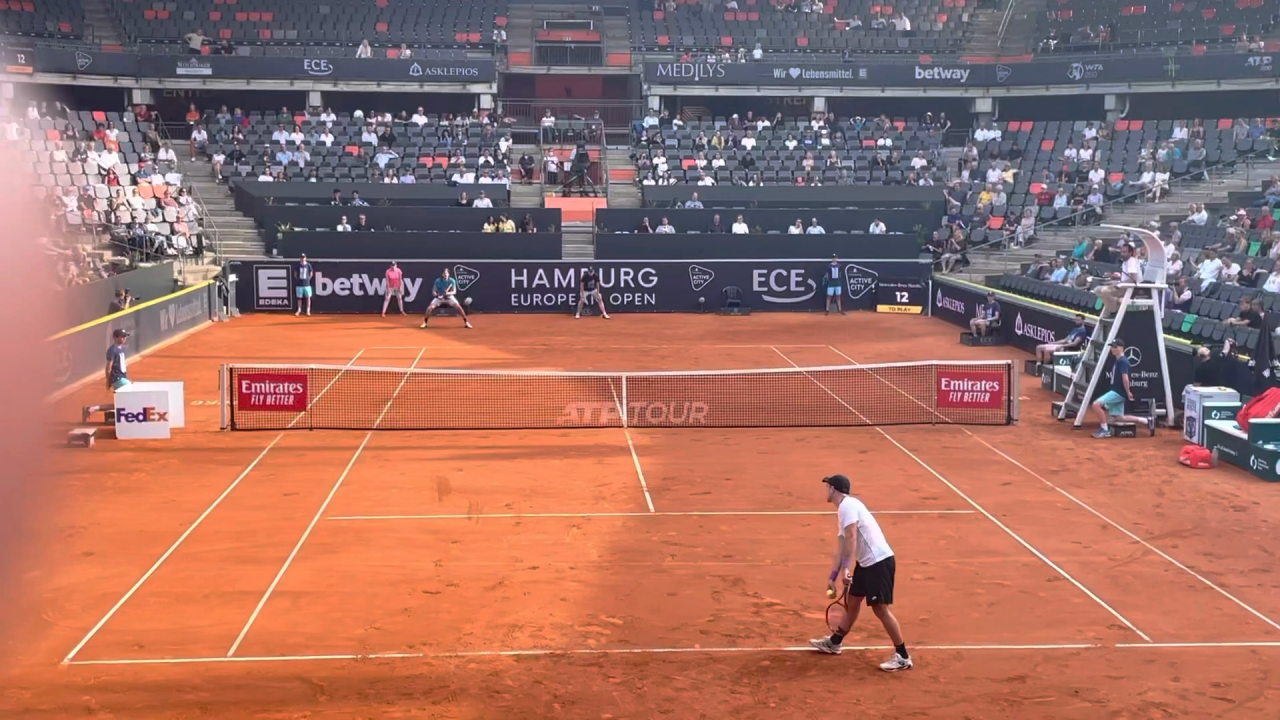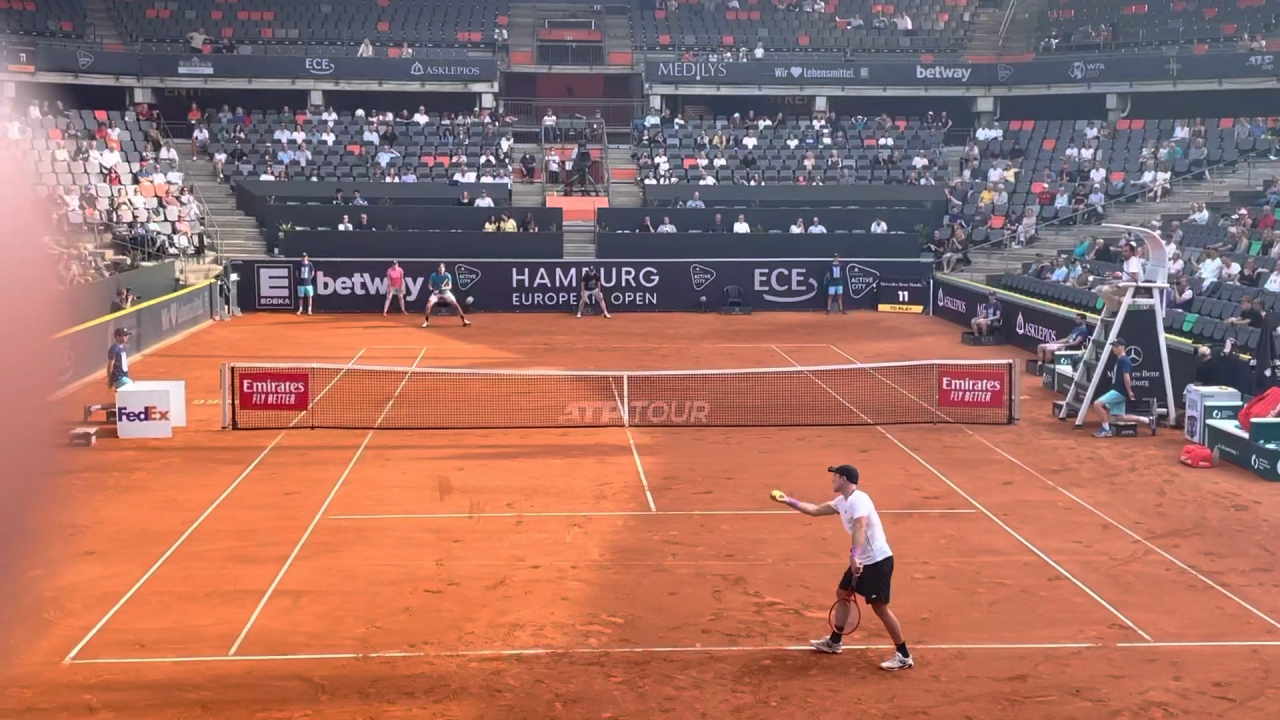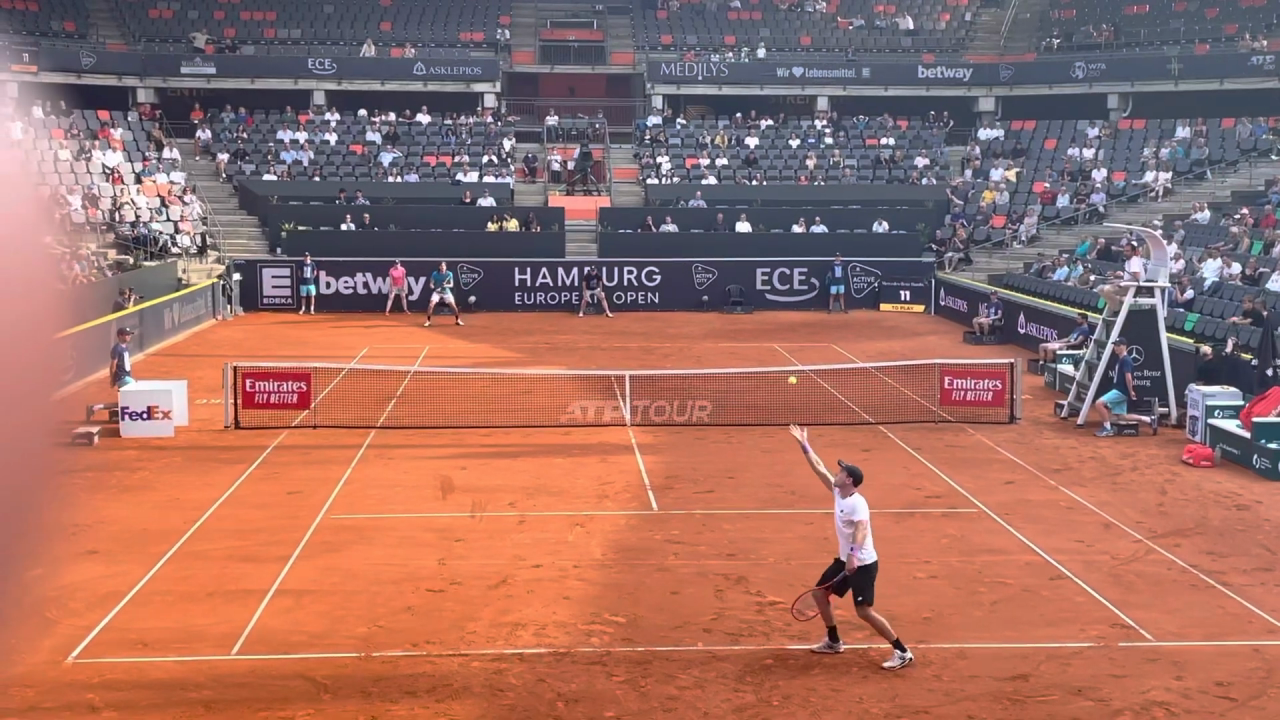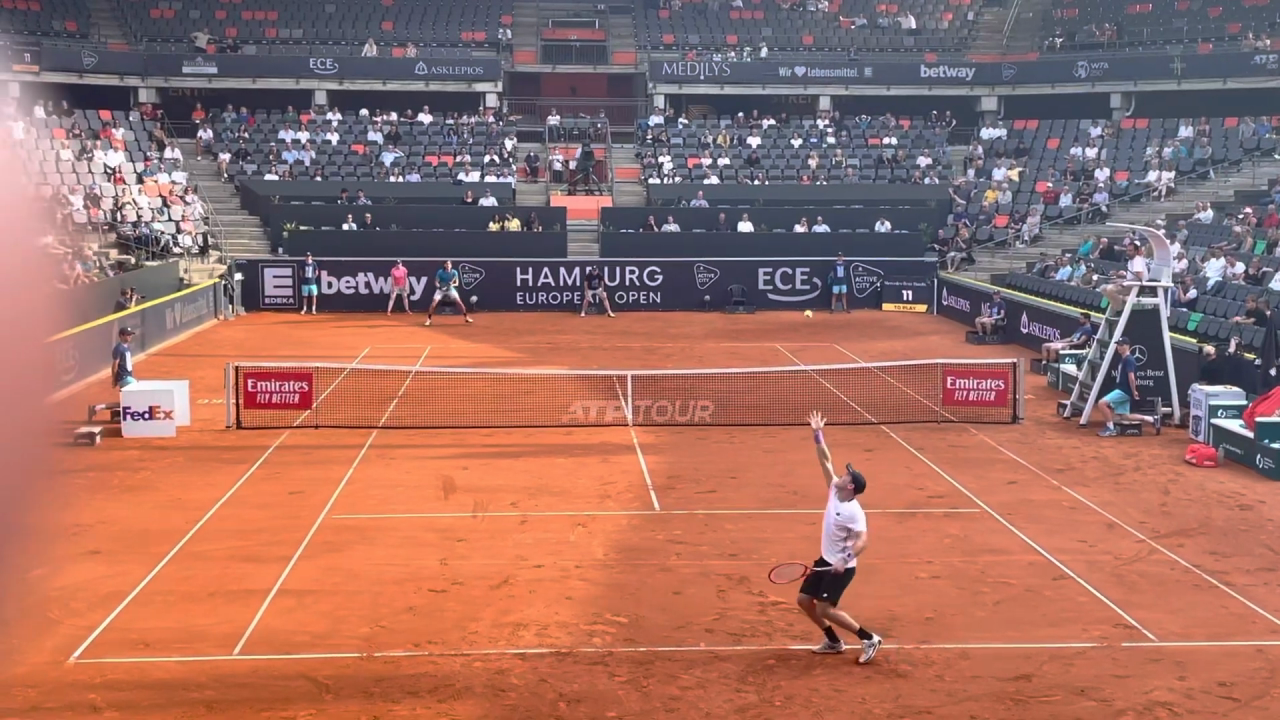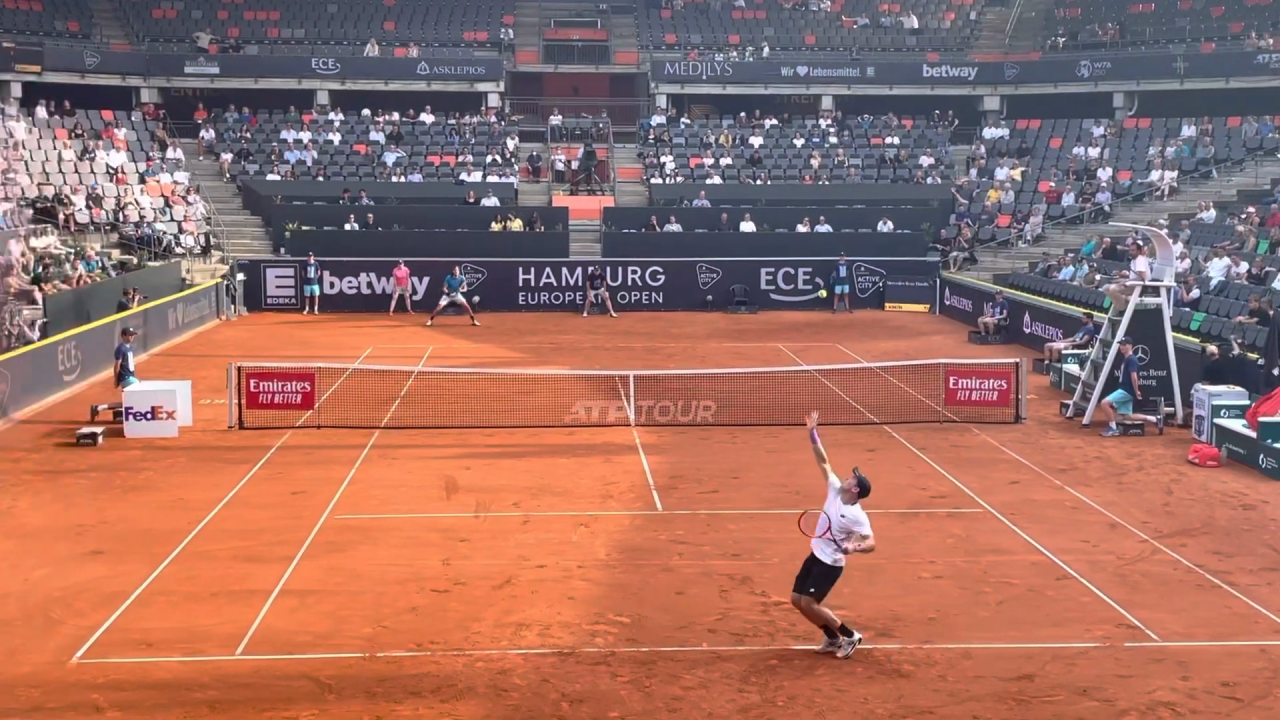
dt=0.2s
person 1, frame 1
left shoulder: (847, 506)
right shoulder: (846, 507)
left elbow: (851, 539)
right elbow: (844, 547)
left wrist: (845, 571)
right wrist: (833, 578)
left hip: (880, 562)
right hip: (866, 562)
left knee: (880, 608)
right knee: (853, 601)
left ankle: (903, 656)
right ankle: (834, 642)
person 1, frame 2
left shoulder: (859, 499)
right shoulder: (842, 501)
left elbow: (860, 530)
right elbow: (816, 510)
left wrist: (854, 557)
right wrist: (789, 501)
left hip: (877, 560)
right hip: (861, 560)
left knee: (880, 608)
right knee: (842, 594)
left ankle: (903, 655)
right ankle: (834, 641)
person 1, frame 3
left shoulder: (857, 503)
right shoulder: (839, 492)
left elbow: (861, 532)
right elbow: (819, 468)
left wrist: (854, 556)
right wrist: (804, 444)
left hip: (863, 564)
right hip: (844, 560)
left knee: (864, 612)
right knee: (819, 594)
left ankle: (902, 652)
right ankle: (833, 641)
person 1, frame 4
left shoulder: (854, 512)
right shoulder: (835, 491)
left elbow: (862, 541)
right elbow: (826, 461)
left wrist: (844, 561)
right wrist: (817, 433)
left hip: (842, 567)
right hip: (826, 562)
left knee: (825, 609)
right knee: (804, 600)
left ankle: (869, 638)
right ankle: (833, 642)
person 1, frame 5
left shoulder: (858, 516)
right shoulder: (835, 491)
left elbow: (871, 543)
right elbow: (823, 461)
left wrist: (854, 548)
right wrist: (813, 433)
left hip: (830, 564)
right hip: (815, 557)
left knee: (808, 604)
right knee: (797, 600)
left ankle: (849, 636)
right ankle: (833, 638)
